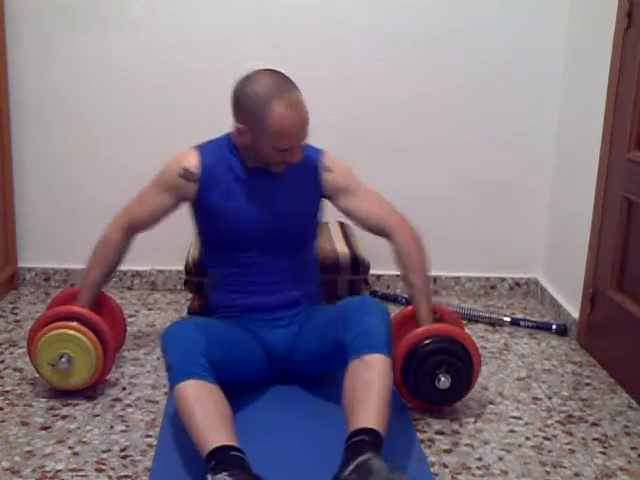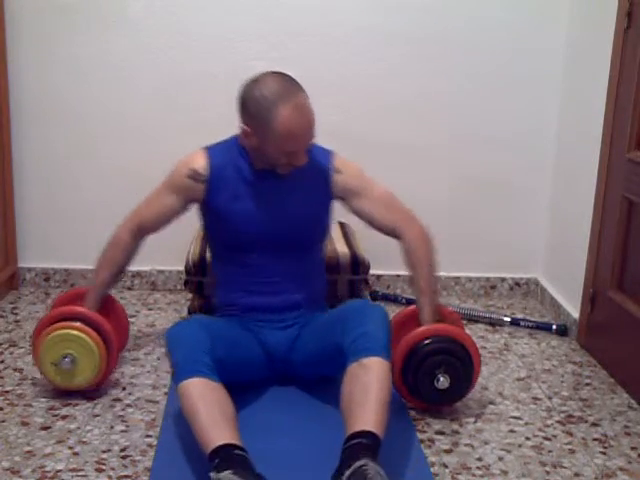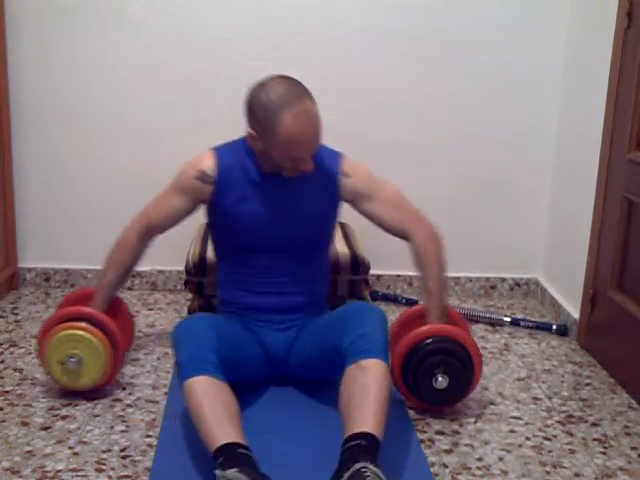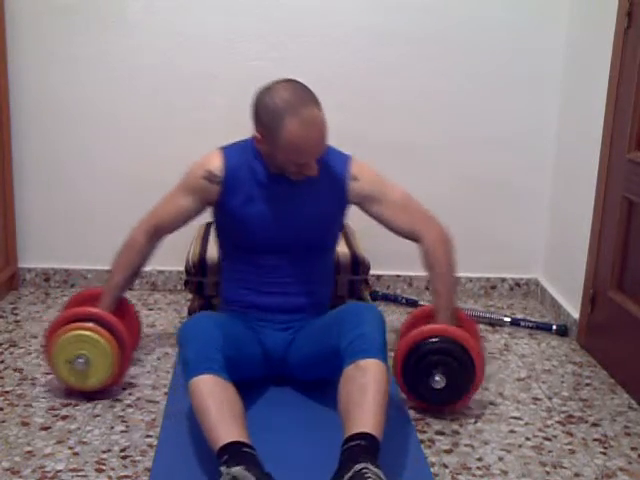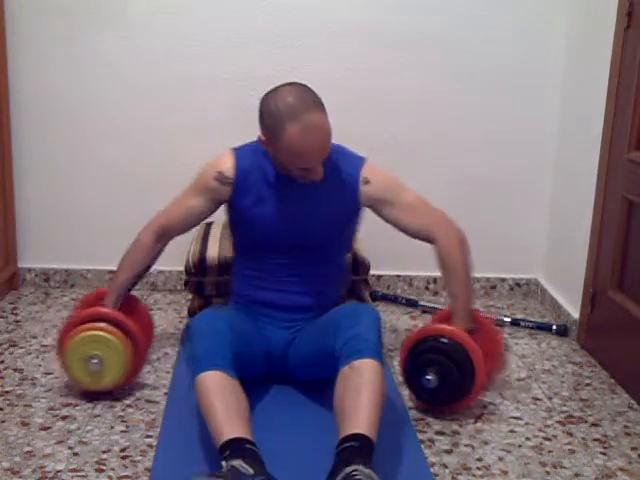
dt=0.1s
person 1, frame 1
left shoulder: (320, 167)
right shoulder: (197, 169)
left elbow: (398, 229)
right elbow: (124, 229)
left wrist: (425, 318)
right wrist: (83, 307)
left hip: (307, 327)
right hip: (238, 334)
left knee: (369, 313)
right knee: (181, 337)
person 1, frame 2
left shoulder: (329, 169)
right shoulder: (205, 170)
left elbow: (410, 230)
right elbow: (133, 230)
left wrist: (428, 321)
right wrist: (89, 308)
left hip: (308, 330)
right hip: (239, 334)
left knee: (368, 316)
right knee: (185, 335)
person 1, frame 3
left shoulder: (338, 171)
right shoulder: (213, 171)
left elbow: (421, 232)
right elbow: (141, 231)
left wrist: (435, 322)
right wrist: (97, 309)
left hip: (311, 334)
right hip: (241, 332)
left knee: (367, 318)
right knee: (193, 332)
person 1, frame 4
left shoulder: (346, 173)
right shoulder: (220, 171)
left elbow: (431, 234)
right elbow: (149, 232)
left wrist: (444, 325)
right wrist: (104, 309)
left hip: (311, 334)
right hip: (243, 331)
left knee: (364, 319)
right knee: (199, 330)
person 1, frame 5
left shoulder: (359, 176)
right shoulder: (232, 170)
left elbow: (447, 235)
right elbow: (158, 231)
left wrist: (461, 325)
right wrist: (110, 306)
left hip: (317, 334)
right hip: (249, 326)
left knee: (360, 319)
right knee: (208, 325)
